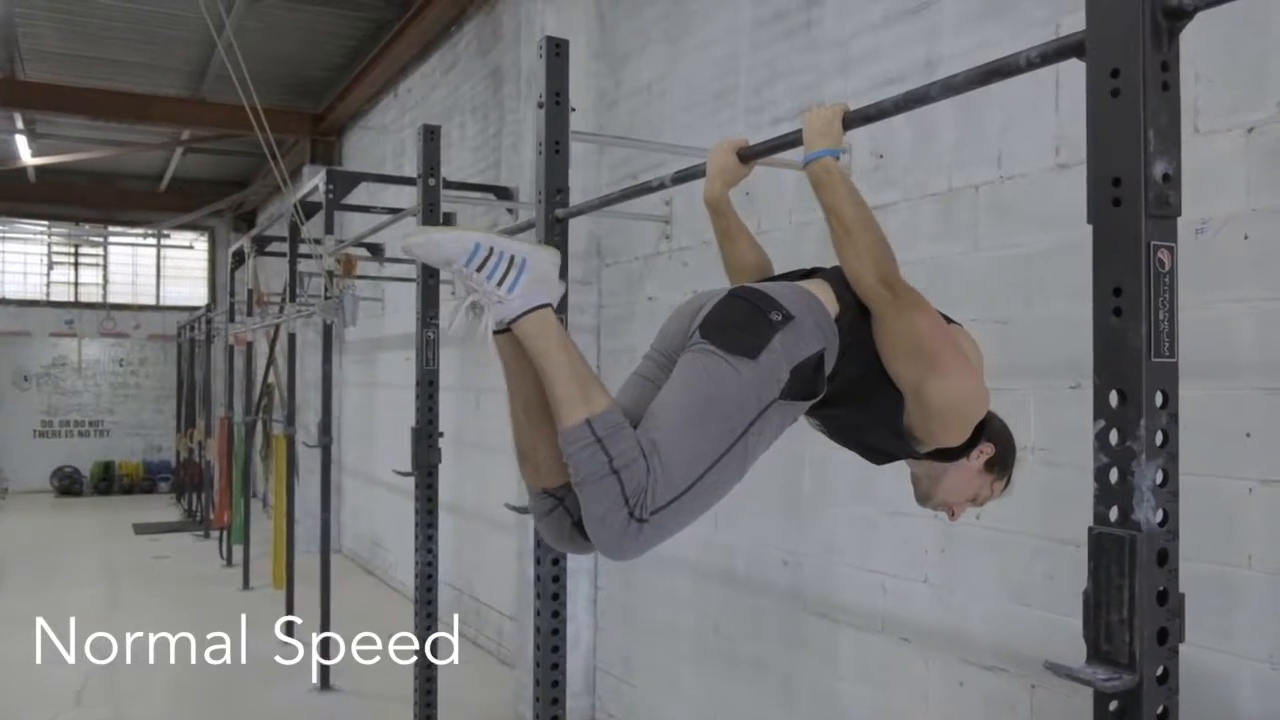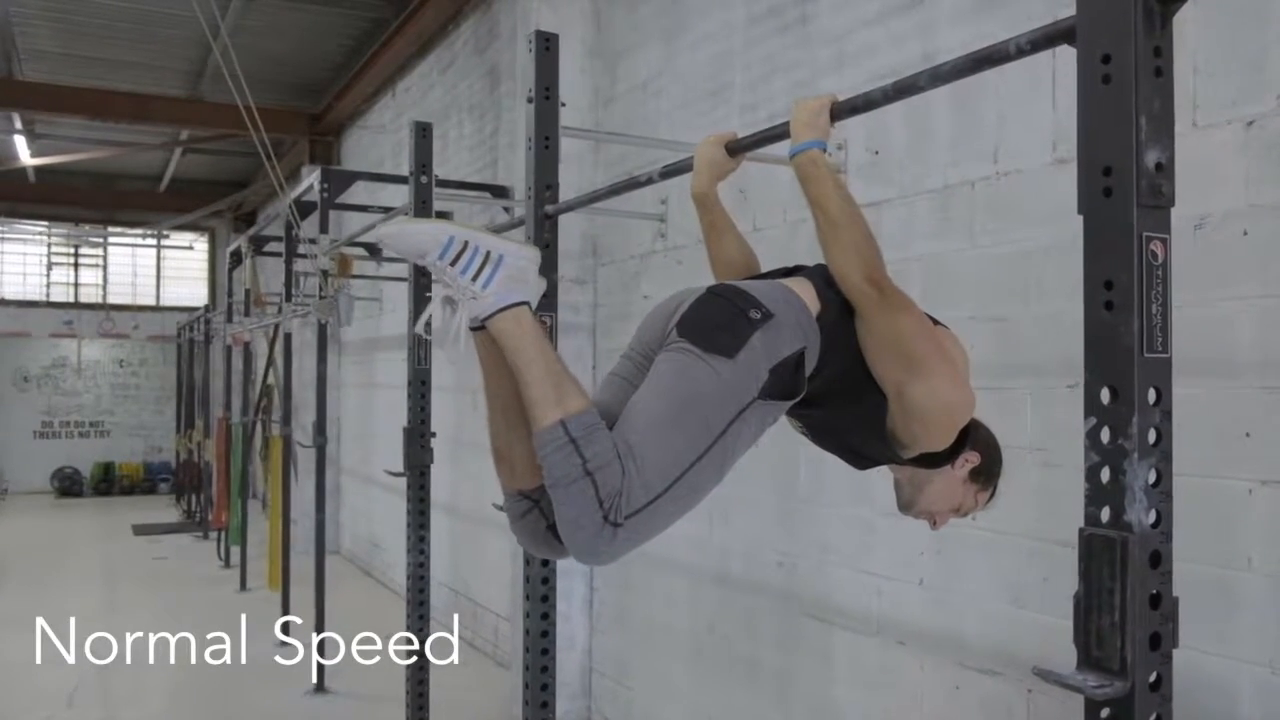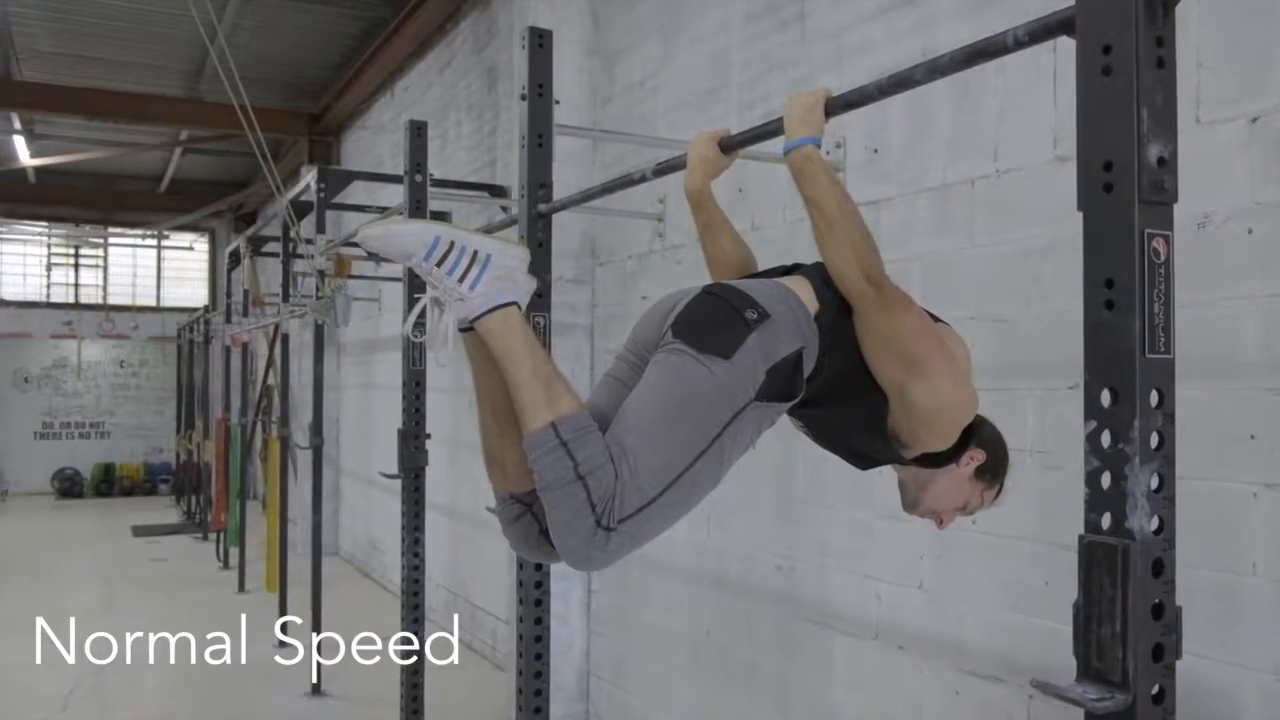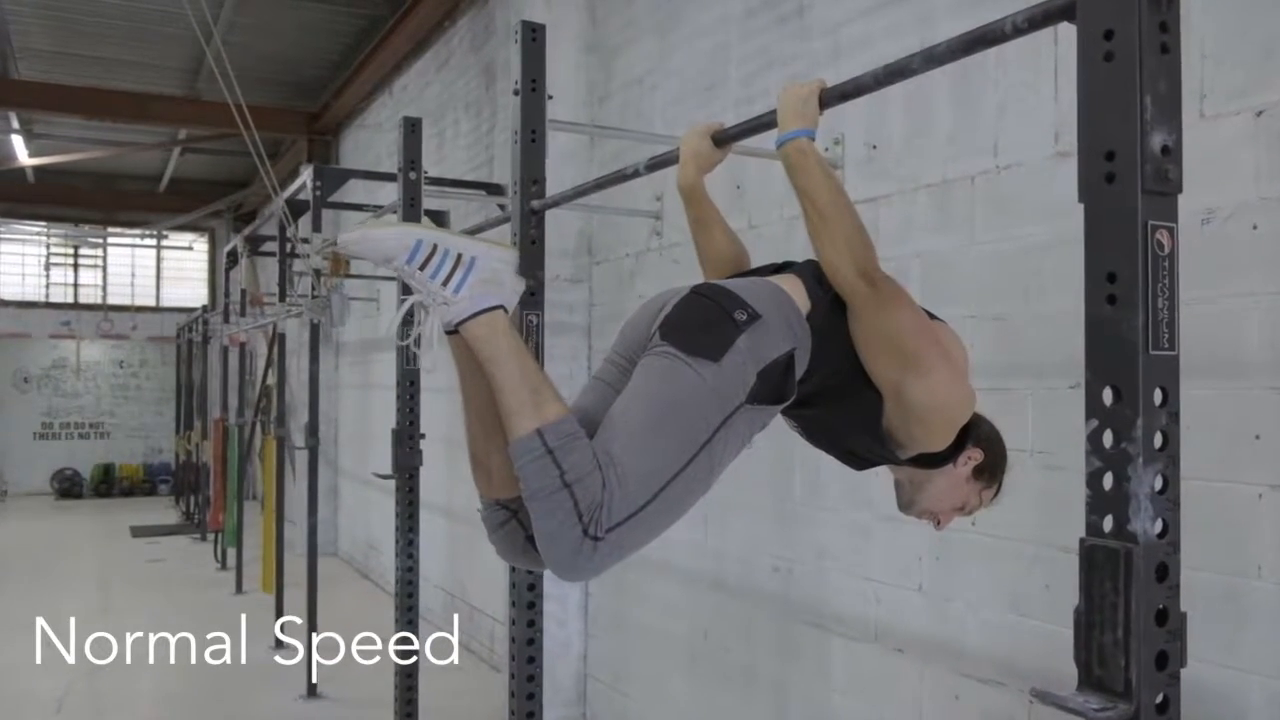
dt=0.5s
person 1, frame 1
right shoulder: (956, 402)
right elbow: (884, 289)
right wrist: (822, 160)
left hip: (714, 319)
right hip: (769, 344)
left knee: (569, 523)
right knee: (622, 523)
left ankle: (512, 310)
right ankle: (523, 298)
person 1, frame 2
right shoulder: (941, 405)
right elbow: (869, 288)
right wrist: (808, 154)
left hip: (701, 315)
right hip: (748, 341)
left knee: (544, 526)
right knee: (595, 528)
left ankle: (489, 306)
right ankle: (499, 294)
person 1, frame 3
right shoulder: (943, 404)
right elbow: (867, 285)
right wrist: (803, 149)
left hip: (692, 317)
right hip: (744, 343)
left knee: (535, 531)
right knee: (589, 532)
left ankle: (481, 307)
right ankle: (490, 299)
person 1, frame 4
right shoulder: (940, 404)
right elbow: (862, 282)
right wrist: (796, 142)
left hip: (687, 317)
right hip: (735, 343)
left knee: (524, 537)
right knee: (578, 543)
left ankle: (467, 310)
right ankle: (475, 301)
